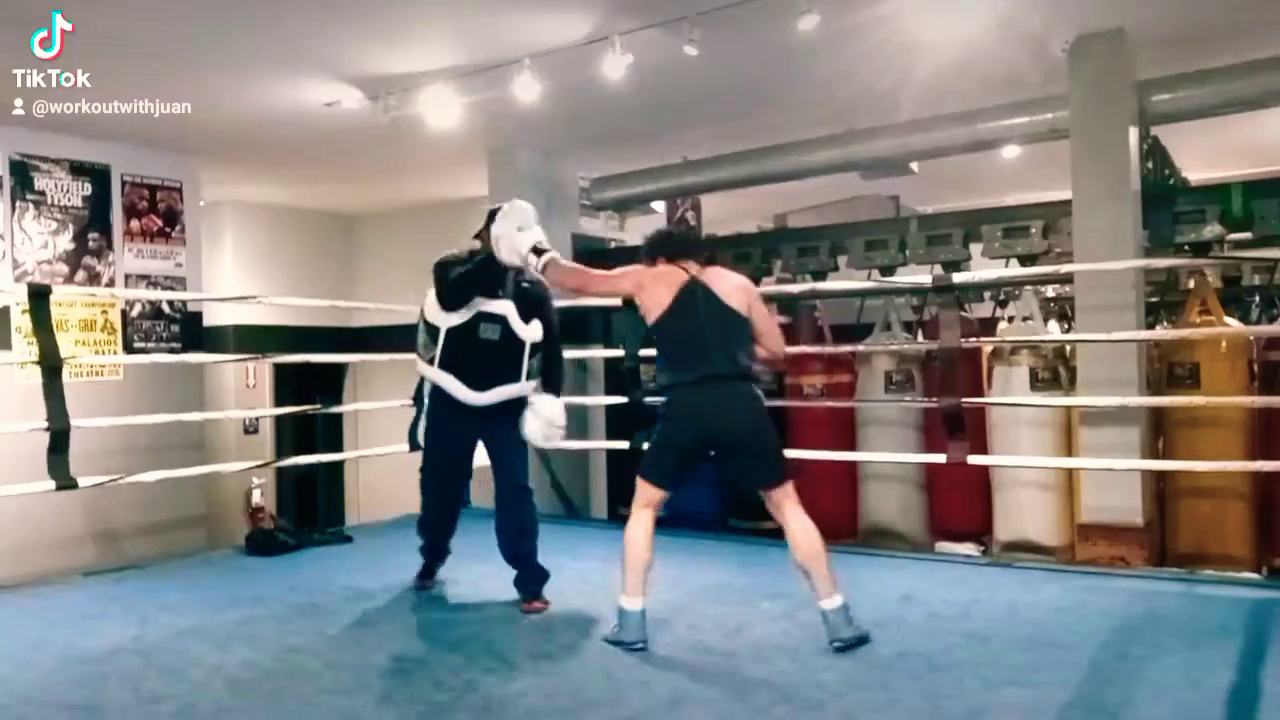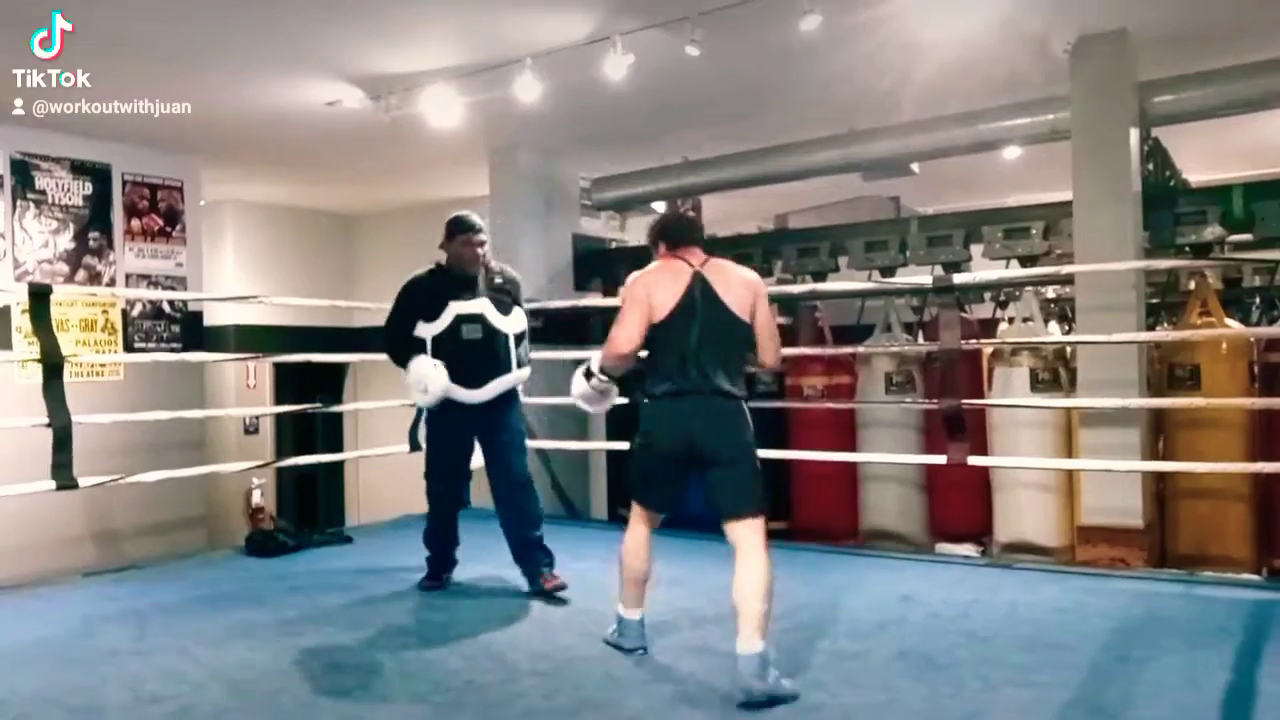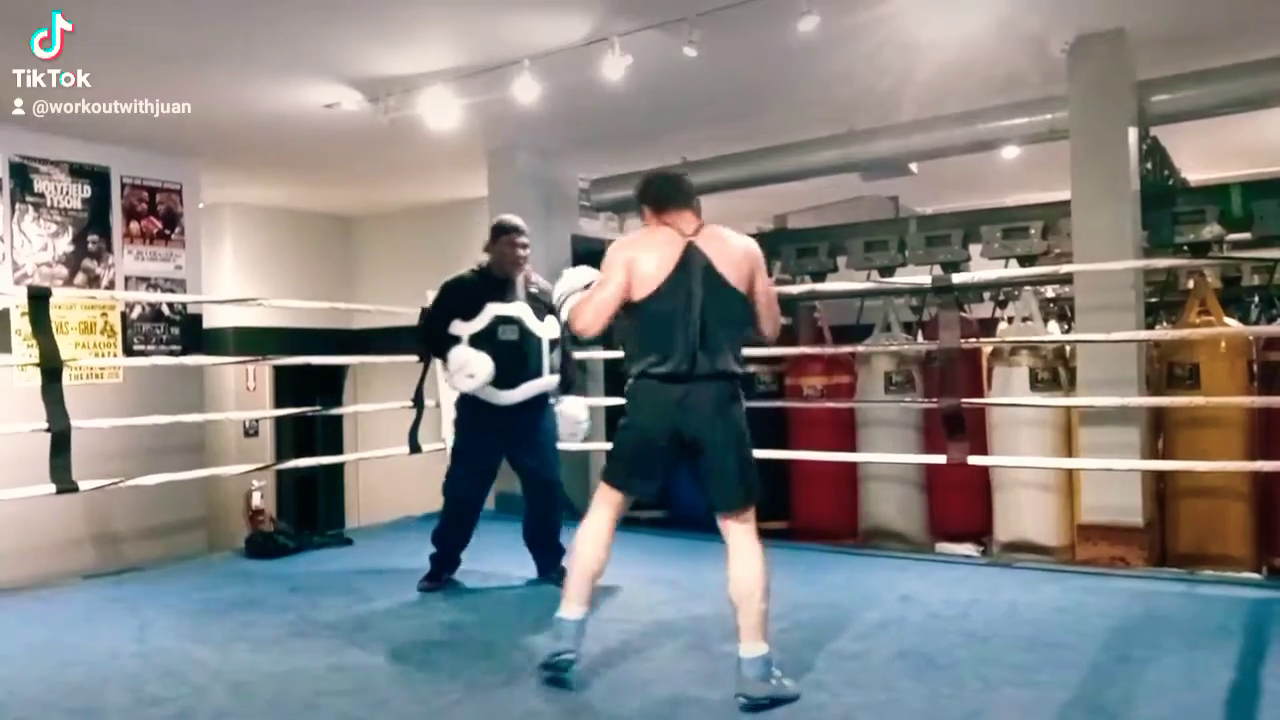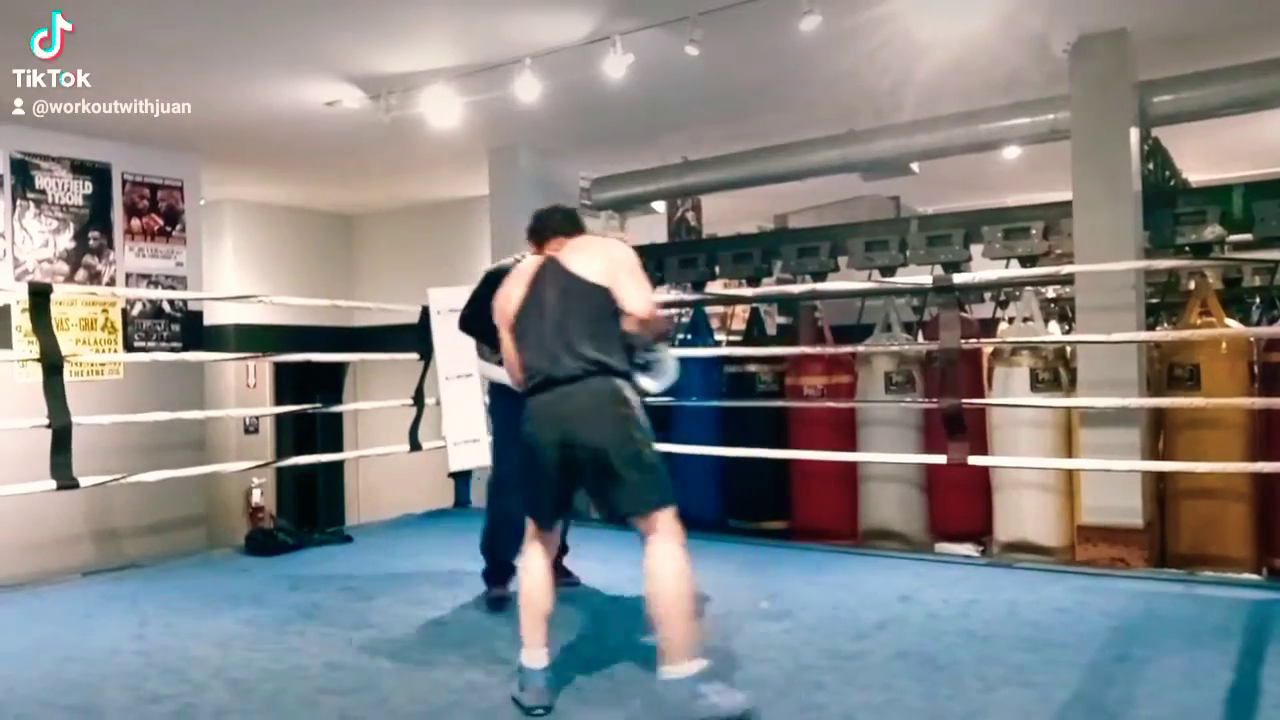
dt=0.4s
person 1, frame 1
left shoulder: (651, 279)
right shoulder: (736, 283)
left elbow: (576, 280)
right elbow: (776, 350)
left wrist: (534, 256)
left hip: (686, 407)
right hip: (741, 404)
left knee: (644, 508)
right knee: (787, 507)
left ankle: (630, 621)
right ankle: (837, 618)
person 1, frame 2
left shoulder: (647, 280)
right shoulder: (746, 280)
left elbow: (622, 349)
right elbow: (770, 357)
left wrist: (595, 375)
left hip: (664, 416)
right hip: (723, 417)
left knee: (641, 521)
right knee: (749, 541)
left ankle: (630, 628)
right ankle: (752, 666)
person 1, frame 3
left shoulder: (633, 248)
right shoulder: (743, 249)
left elbow: (589, 324)
right elbow: (769, 329)
left wrist: (569, 303)
left hip: (652, 399)
right hip: (716, 400)
left knee: (604, 508)
right knee: (740, 531)
left ankle: (567, 638)
right ankle: (755, 671)
person 1, frame 4
left shoulder: (510, 286)
right shoulder: (607, 251)
right elbow: (643, 313)
right wrist: (646, 344)
left hip: (542, 414)
right hip: (603, 401)
left knee: (539, 543)
right knee: (662, 532)
left ankle: (533, 677)
person 2, frame 1
left shoulder: (532, 287)
right shoulder: (454, 267)
left elbow: (550, 345)
right elbow: (450, 290)
left wrist: (551, 397)
right wrist: (498, 257)
left hip: (506, 407)
right hip: (449, 402)
left knee: (514, 491)
right knee: (439, 485)
left ankle: (530, 582)
right ankle: (433, 557)
person 2, frame 2
left shoulder: (506, 281)
right shoulder: (422, 288)
left elbow: (521, 332)
right elbow: (393, 336)
left wrist: (521, 375)
right wrist: (414, 363)
left hip: (500, 402)
right hip: (447, 407)
left knee: (515, 481)
right knee: (444, 487)
left ankle: (538, 567)
right ankle: (440, 565)
person 2, frame 3
left shoulder: (541, 291)
right shoulder: (461, 288)
left elbow: (558, 346)
right elbow: (428, 332)
left wrist: (569, 394)
right wrist: (453, 354)
left hip: (533, 406)
right hip: (480, 407)
left knee: (546, 483)
right knee: (464, 488)
left ankle: (550, 563)
right ankle: (442, 565)
person 2, frame 4
right shoulder: (505, 276)
right elbow: (470, 321)
right hip: (512, 398)
right knee: (508, 479)
left ankle: (551, 560)
right ankle: (498, 572)
